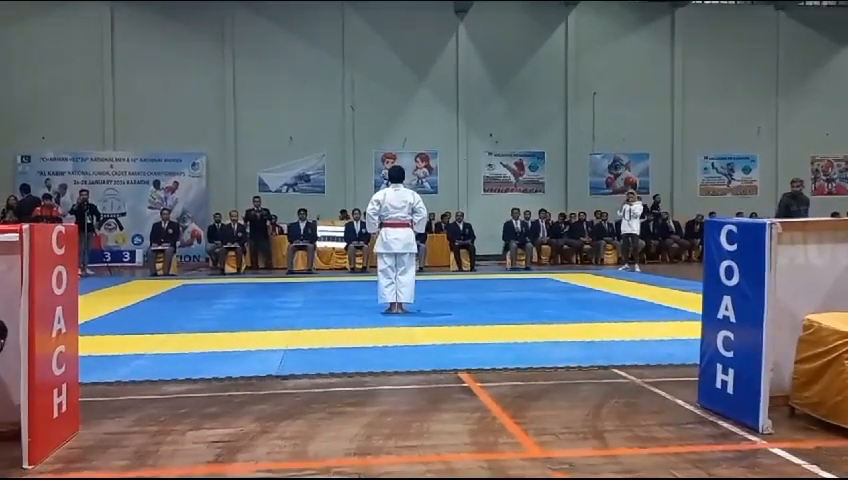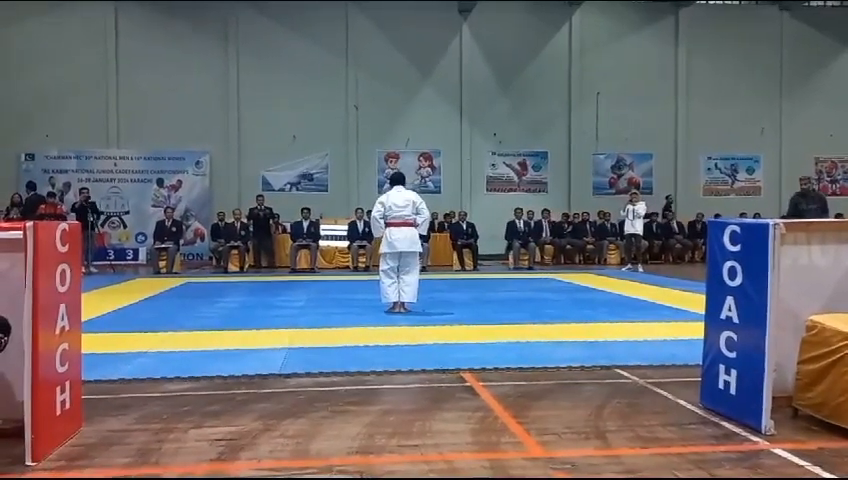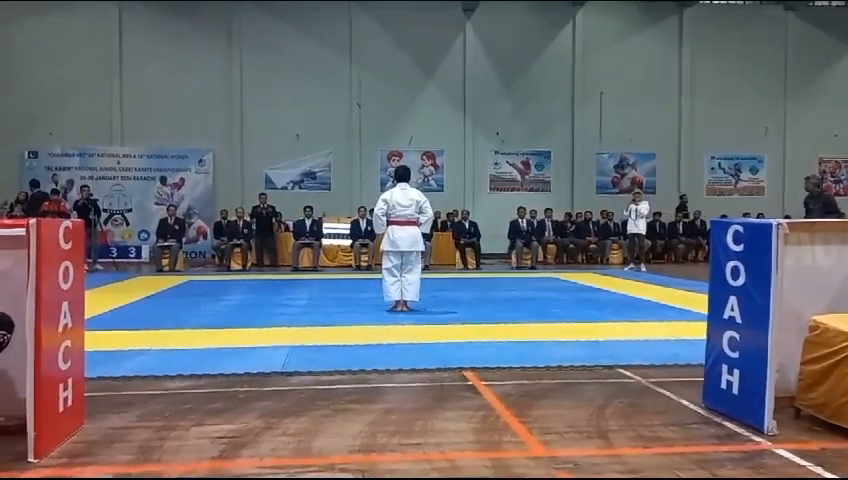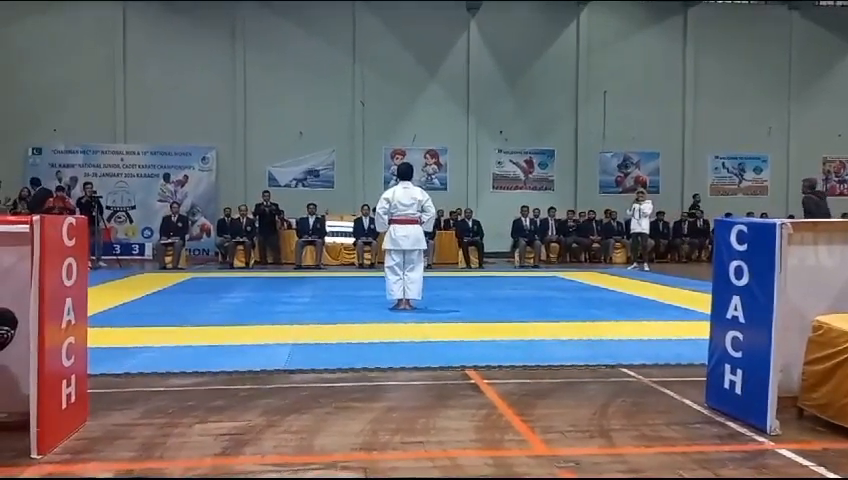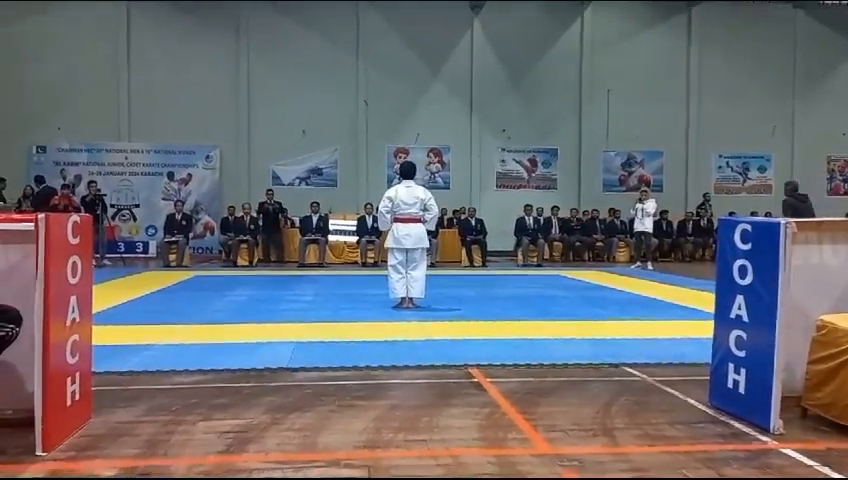
dt=0.4s
person 1, frame 1
left shoulder: (381, 195)
right shoulder: (412, 195)
left elbow: (370, 213)
right elbow: (422, 213)
left wrist: (376, 230)
right wrist: (414, 229)
left hip: (387, 236)
right hip: (406, 235)
left knee: (386, 272)
right knee: (405, 272)
left ankle: (392, 305)
right ankle: (400, 305)
person 1, frame 2
left shoulder: (384, 197)
right shoulder: (414, 195)
left elbow: (376, 217)
right elbow: (425, 215)
left wrist: (381, 234)
right wrist: (418, 231)
left hip: (391, 236)
right hip: (410, 236)
left knee: (389, 272)
right knee: (409, 272)
left ankle: (394, 304)
right ankle: (404, 304)
person 1, frame 3
left shoulder: (388, 194)
right shoulder: (417, 194)
left elbow: (378, 213)
right elbow: (428, 213)
left wrist: (383, 230)
right wrist: (420, 228)
left hip: (393, 234)
right hip: (412, 235)
left knee: (392, 270)
right knee: (411, 270)
left ankle: (397, 303)
right ankle: (406, 303)
person 1, frame 4
left shoulder: (390, 193)
right shoulder: (420, 192)
left elbow: (380, 212)
right elbow: (430, 212)
left wrist: (385, 229)
right wrist: (422, 226)
left hip: (395, 233)
right hip: (414, 233)
left knee: (394, 269)
right knee: (413, 269)
left ankle: (399, 301)
right ankle: (408, 301)
person 1, frame 5
left shoulder: (392, 191)
right shoulder: (423, 191)
left elbow: (383, 211)
right elbow: (433, 211)
left wrist: (388, 227)
right wrist: (425, 226)
left hip: (398, 231)
right hip: (417, 231)
left knee: (397, 267)
right knee: (416, 267)
left ankle: (402, 299)
right ankle: (412, 300)
